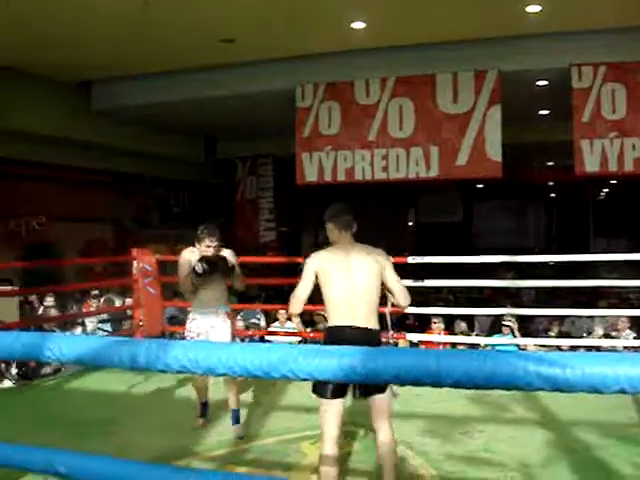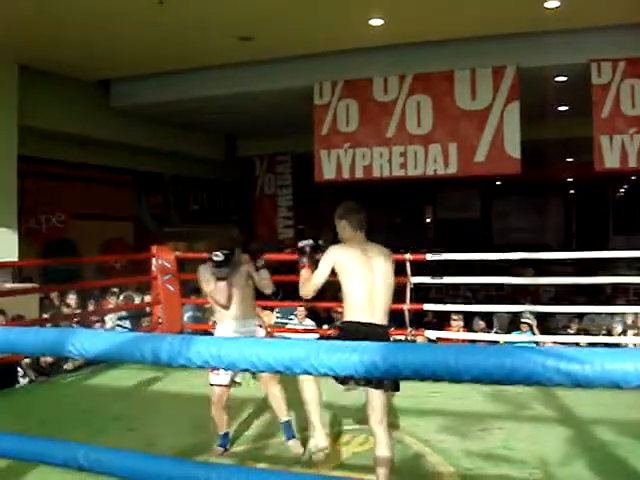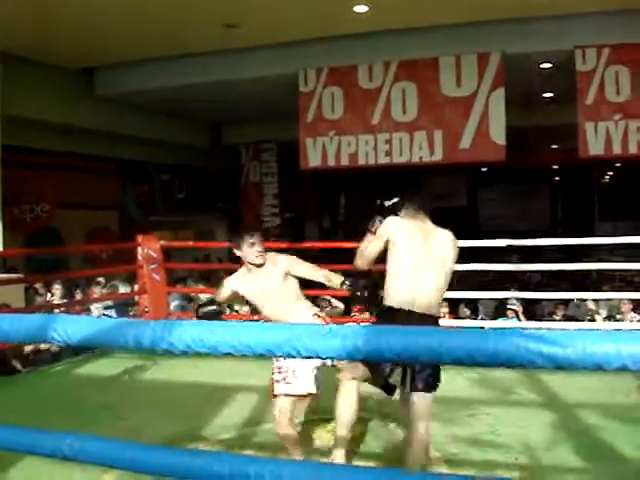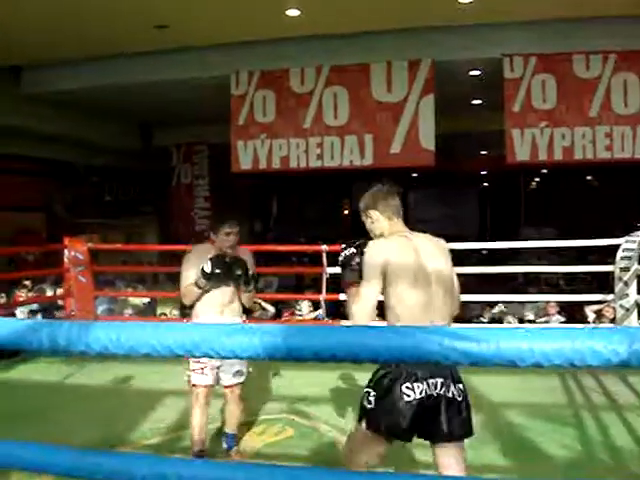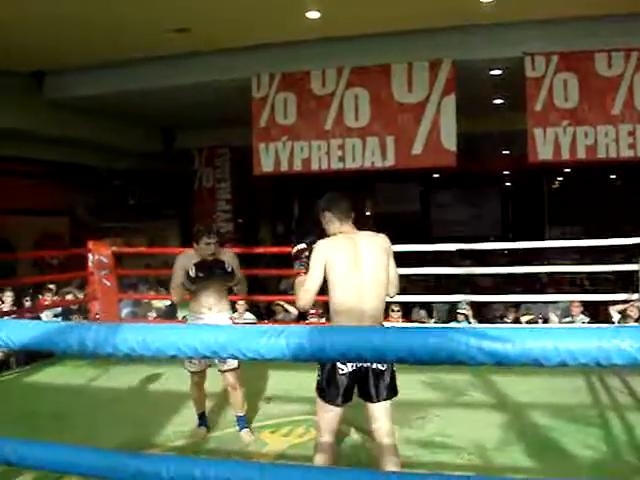
dt=1s
person 1, frame 1
left shoulder: (318, 258)
right shoulder: (377, 255)
left elbow: (295, 308)
right elbow: (404, 300)
left wrist: (305, 280)
left hip: (337, 341)
right hip: (370, 342)
left knee: (330, 429)
right knee: (383, 424)
person 1, frame 2
left shoulder: (337, 253)
right shoulder: (384, 254)
left elbow: (306, 291)
left wrist: (305, 259)
left hip: (352, 336)
right hip: (382, 340)
right knee: (379, 422)
person 1, frame 3
left shoulder: (393, 224)
right shoulder: (450, 240)
left elbow: (361, 262)
left wrist: (375, 228)
left hip: (391, 324)
left knee: (349, 378)
right knee: (420, 419)
left ankle: (338, 458)
person 1, frame 4
left shoulder: (379, 249)
right shoulder: (438, 246)
left elbow: (361, 321)
left wrist: (350, 281)
left hip: (404, 369)
right hip: (446, 370)
left knee: (356, 464)
right knee: (453, 471)
person 1, frame 5
left shoulder: (324, 247)
right shoulder: (381, 241)
left elbow: (303, 302)
left wrist: (300, 266)
left knee: (326, 434)
right knee: (384, 436)
person 2, frame 1
left shoulder: (228, 255)
right shoulder: (187, 255)
left elbow: (240, 285)
right elbow: (184, 287)
left wrist: (230, 269)
right wrist: (196, 272)
left hip: (221, 316)
right hip: (197, 317)
left ankle: (235, 418)
right ankle: (203, 409)
person 2, frame 2
left shoulder: (246, 262)
right shoulder: (205, 270)
left elbow: (268, 288)
right elbow: (223, 301)
left wrist: (257, 262)
right wrist: (220, 273)
left hip: (251, 329)
right hip: (225, 333)
left knee: (268, 377)
right knee: (218, 396)
left ankle: (290, 435)
right ankle: (223, 441)
person 2, frame 3
left shoulder: (282, 262)
right shoulder: (235, 282)
left elbow: (323, 275)
left wrist: (348, 284)
left hip: (312, 326)
right knee: (281, 415)
person 2, frame 4
left shoulder: (244, 257)
right shoulder: (197, 255)
left elbow: (248, 302)
right elbow: (187, 298)
left wrist: (247, 282)
right wrist: (206, 277)
right hip: (204, 327)
left knee: (234, 392)
right knee: (200, 395)
left ankle: (230, 442)
right ankle: (199, 457)
person 2, frame 5
left shoulder: (228, 256)
right shoulder: (184, 260)
left elbow: (243, 290)
right elbow: (175, 296)
left wrist: (231, 276)
right wrist: (191, 281)
left hip: (222, 322)
right hip: (196, 323)
left knee: (232, 380)
right knee: (197, 379)
left ankle: (242, 424)
right ankle: (202, 420)
